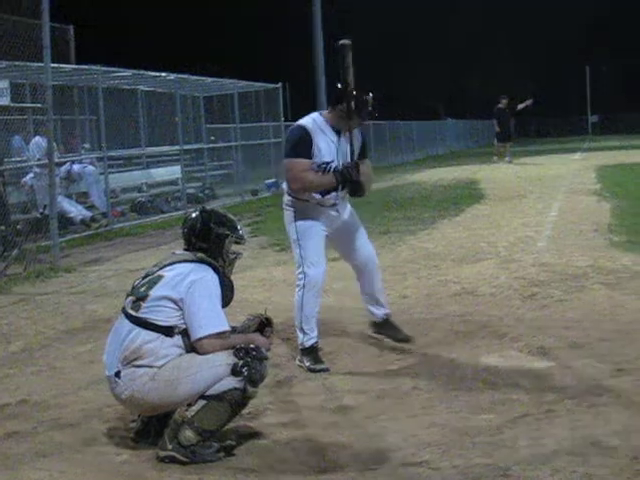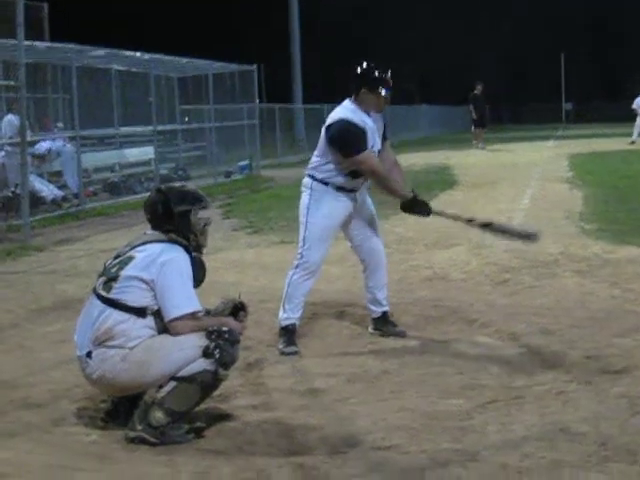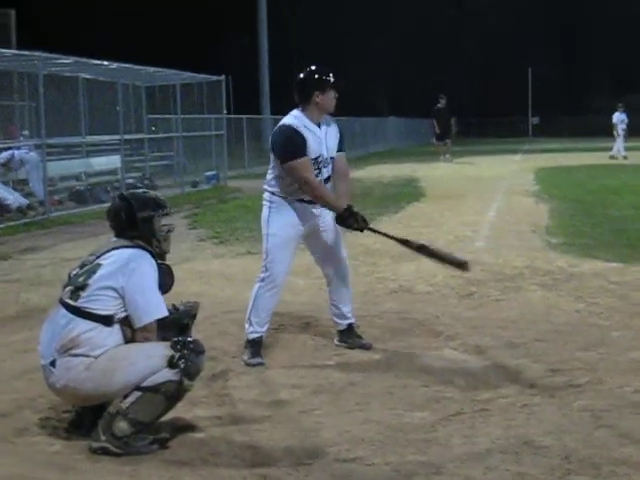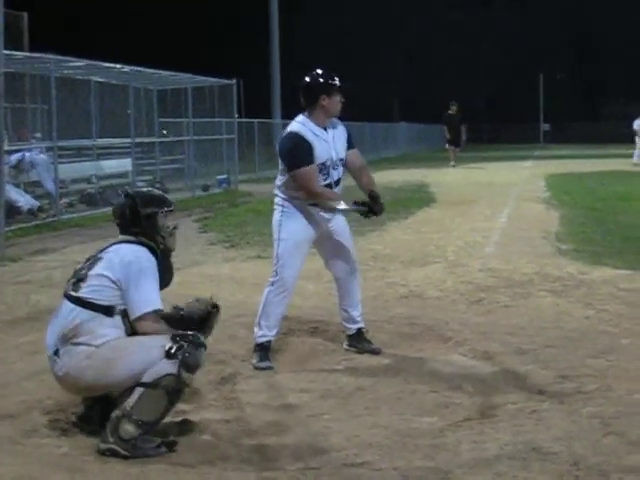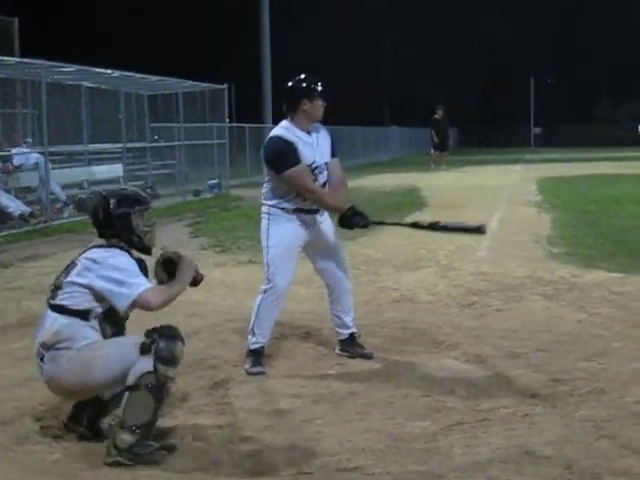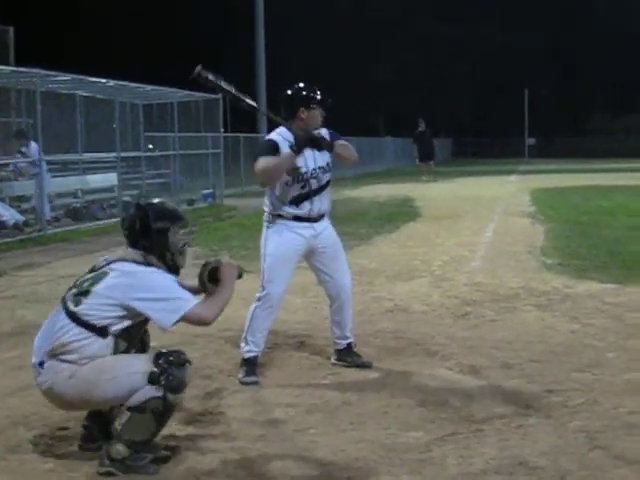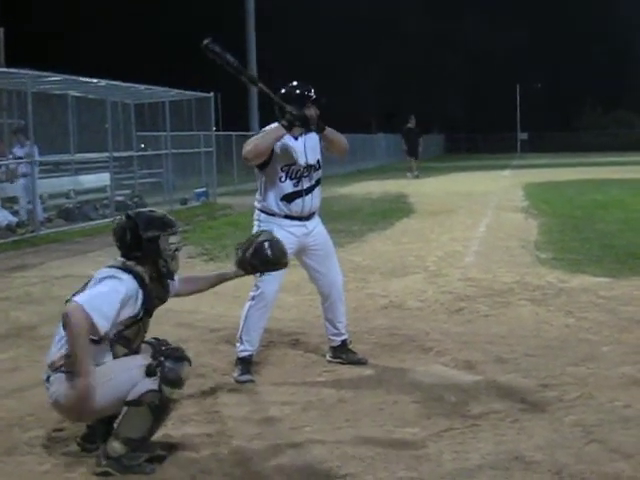
dt=0.7s
person 1, frame 1
left shoulder: (355, 135)
right shoulder: (304, 132)
left elbow: (366, 179)
right elbow: (297, 180)
left wrist: (358, 183)
right wrist: (339, 178)
left hip: (340, 210)
right hip: (307, 213)
left knee: (368, 262)
right knee: (312, 277)
left ankle: (381, 319)
right ankle: (308, 347)
person 1, frame 2
left shoulder: (371, 118)
right shoulder: (345, 124)
left elbow: (387, 160)
right elbow: (376, 171)
left wrist: (405, 196)
right wrist: (410, 198)
left hip: (356, 195)
right hip: (324, 195)
left knee: (375, 255)
right knee: (309, 261)
left ankle: (380, 316)
right ankle: (287, 327)
person 1, frame 3
left shoulder: (331, 127)
right shoulder: (289, 131)
left elbow: (340, 173)
right elbow: (308, 181)
left wrist: (343, 209)
right wrist: (343, 210)
left hip: (319, 208)
right hip: (284, 209)
left knee: (338, 268)
right knee: (273, 275)
left ankle: (345, 328)
right ankle: (253, 339)
person 1, frame 4
left shoulder: (339, 129)
right shoulder: (296, 137)
left elbow: (357, 165)
right elbow: (313, 190)
left wrist: (373, 195)
right wrist: (354, 205)
left hip: (331, 211)
right hip: (296, 213)
left knee: (348, 271)
right knee: (283, 278)
left ankle: (354, 333)
right ankle: (262, 343)
person 1, frame 5
left shoulder: (323, 134)
right shoulder: (280, 142)
left elbow: (336, 178)
right elbow: (308, 189)
left wrist: (346, 212)
right wrist: (347, 211)
left hip: (317, 217)
right hip: (283, 220)
left knee: (340, 277)
right knee: (276, 285)
left ankle: (346, 338)
right ankle: (255, 349)
person 1, frame 6
left shoulder: (323, 135)
right shoulder: (275, 142)
left elbow: (352, 157)
right elbow: (262, 175)
left wrist: (328, 144)
right wrist: (295, 148)
left hip: (321, 227)
right hip: (284, 229)
left knee: (342, 287)
right knee: (271, 293)
left ankle: (343, 348)
right ankle: (249, 358)
person 1, frame 7
left shoulder: (313, 134)
right shoulder: (270, 136)
left elbow: (342, 147)
right elbow: (248, 154)
left wrist: (319, 127)
right wrist: (285, 126)
left hip: (311, 224)
right hip: (275, 227)
left knee: (333, 284)
right knee: (264, 292)
left ankle: (338, 345)
right ankle: (244, 357)
person 2, frame 1
left shoulder: (174, 265)
right shoulder: (200, 273)
right elbow: (206, 344)
left wrist: (242, 331)
right wrist: (250, 339)
right hip: (141, 382)
left knee: (220, 348)
right knee: (250, 362)
left ankle: (157, 422)
right ankle: (183, 441)
person 2, frame 2
left shoulder: (144, 246)
right shoulder: (171, 254)
right elbow: (181, 325)
left wrist: (213, 315)
right wrist: (224, 324)
left hip: (95, 358)
right hip: (113, 362)
left knee: (197, 331)
right knee: (223, 344)
left ankle: (128, 404)
right ankle: (152, 422)
person 2, frame 3
left shoulder: (109, 254)
right shoulder: (138, 259)
right elbow: (146, 334)
left wrist: (168, 316)
left hip: (58, 367)
right hip: (77, 372)
right knee: (189, 354)
left ankle: (93, 412)
right ankle: (115, 433)
person 2, frame 4
left shoulder: (120, 251)
right shoulder: (137, 255)
right elbow: (146, 325)
left wrist: (178, 315)
right wrist: (181, 331)
left hip: (69, 360)
right hip: (83, 362)
right knee: (188, 348)
left ankle: (101, 409)
right ankle: (125, 435)
person 2, frame 5
left shoulder: (104, 255)
right shoulder: (111, 258)
right elbow: (150, 300)
left wrist: (169, 278)
right wrist: (183, 278)
left hip: (66, 362)
right hip: (68, 364)
left knee: (145, 363)
right knee: (165, 344)
left ankle: (87, 416)
right ankle: (128, 443)
person 2, frame 6
left shoulder: (126, 264)
right shoulder: (144, 276)
left elbow: (168, 294)
right elbow: (205, 314)
left wrist: (201, 287)
right wrist: (227, 281)
left hip: (59, 363)
right hip: (65, 377)
left knee: (136, 345)
right knee: (173, 368)
left ankle: (99, 430)
right ankle: (121, 454)
person 2, frame 7
left shoulder: (144, 276)
right shoulder: (123, 282)
left elbow: (184, 285)
right elbow: (75, 313)
left wrist: (235, 273)
right wrist: (82, 378)
left hip: (95, 377)
right hip: (72, 387)
left knee: (156, 351)
right knee: (172, 363)
left ankle: (100, 433)
right ankle: (119, 454)
